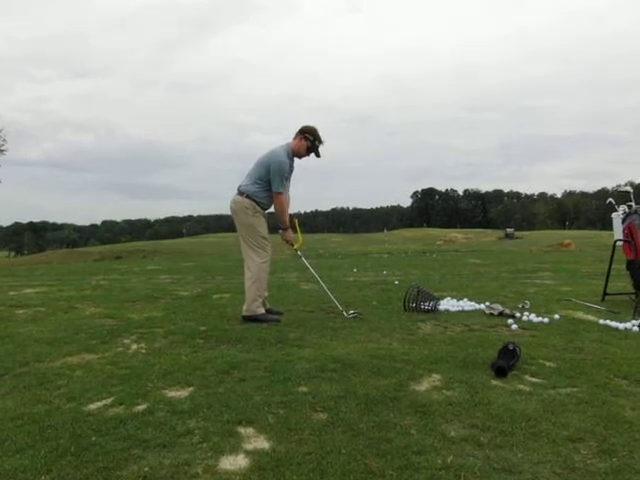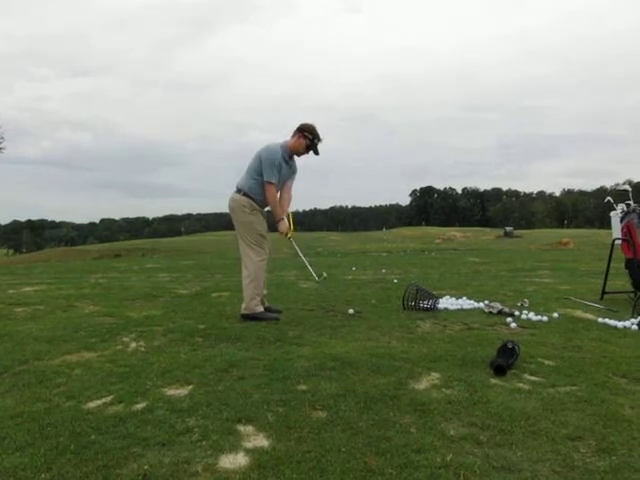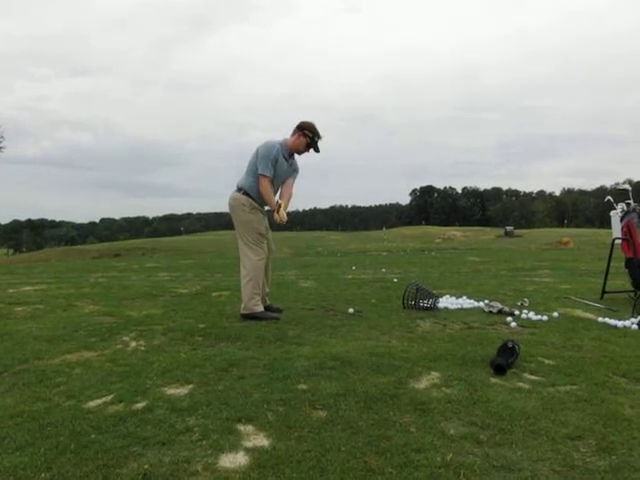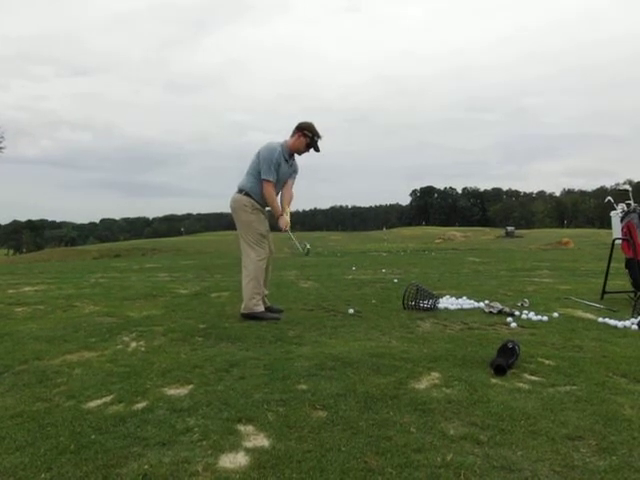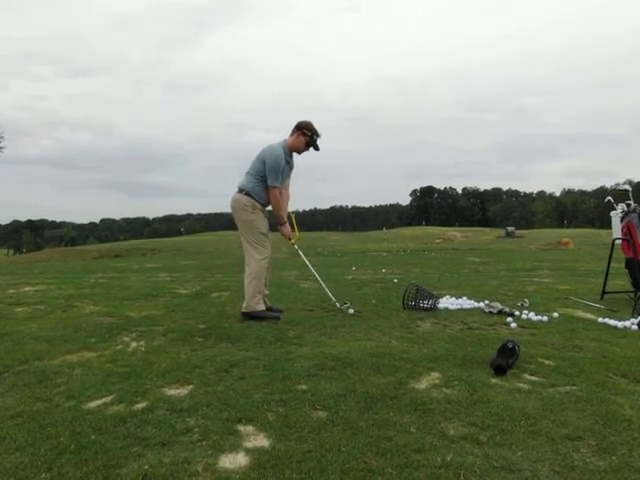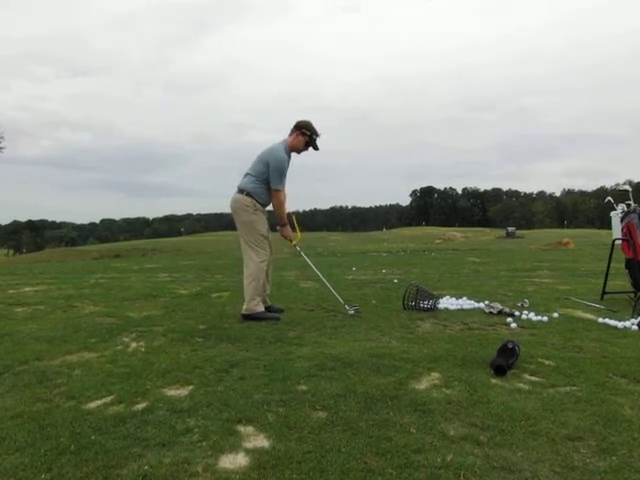
dt=0.2s
person 1, frame 1
left shoulder: (287, 160)
right shoulder: (280, 159)
left elbow: (285, 195)
right elbow: (277, 198)
left wrist: (286, 224)
right wrist: (285, 228)
left hip: (251, 207)
right hip: (247, 206)
left knee: (261, 256)
right knee: (259, 257)
left ankle: (259, 304)
right ankle: (253, 309)
person 1, frame 2
left shoulder: (291, 164)
right shoulder: (273, 153)
left elbow: (286, 192)
right elbow: (269, 190)
left wrist: (285, 218)
right wrist: (280, 220)
left hip: (253, 206)
right hip: (245, 204)
left knee: (261, 253)
right knee: (255, 255)
left ankle: (258, 302)
right ankle: (251, 308)
person 1, frame 3
left shoulder: (293, 164)
right shoulder: (270, 148)
left elbow: (287, 189)
right elbow: (264, 183)
left wrist: (282, 208)
right wrist: (275, 209)
left hip: (256, 206)
right hip: (245, 203)
left knee: (265, 252)
right knee: (254, 254)
left ankle: (260, 301)
right ankle: (251, 308)
person 1, frame 4
left shoulder: (293, 165)
right shoulder: (272, 151)
left elbow: (287, 190)
right elbow: (267, 188)
left wrist: (286, 213)
right wrist: (279, 215)
left hip: (257, 207)
right hip: (246, 204)
left knee: (266, 254)
right knee: (256, 255)
left ankle: (260, 302)
right ankle: (251, 307)
person 1, frame 5
left shoulder: (289, 160)
right shoulder: (275, 154)
left elbow: (284, 191)
right elbow: (273, 193)
left wrist: (286, 219)
right wrist: (283, 223)
left hip: (255, 205)
right hip: (247, 204)
left knee: (264, 254)
right knee: (259, 254)
left ankle: (260, 302)
right ankle: (252, 306)
person 1, frame 6
left shoulder: (284, 155)
right shoulder: (278, 156)
left elbow: (281, 192)
right elbow: (276, 195)
left wrist: (284, 221)
right wrist: (284, 225)
left hip: (252, 205)
right hip: (248, 204)
left knee: (265, 253)
right knee: (258, 256)
left ankle: (262, 302)
right ankle: (252, 308)
